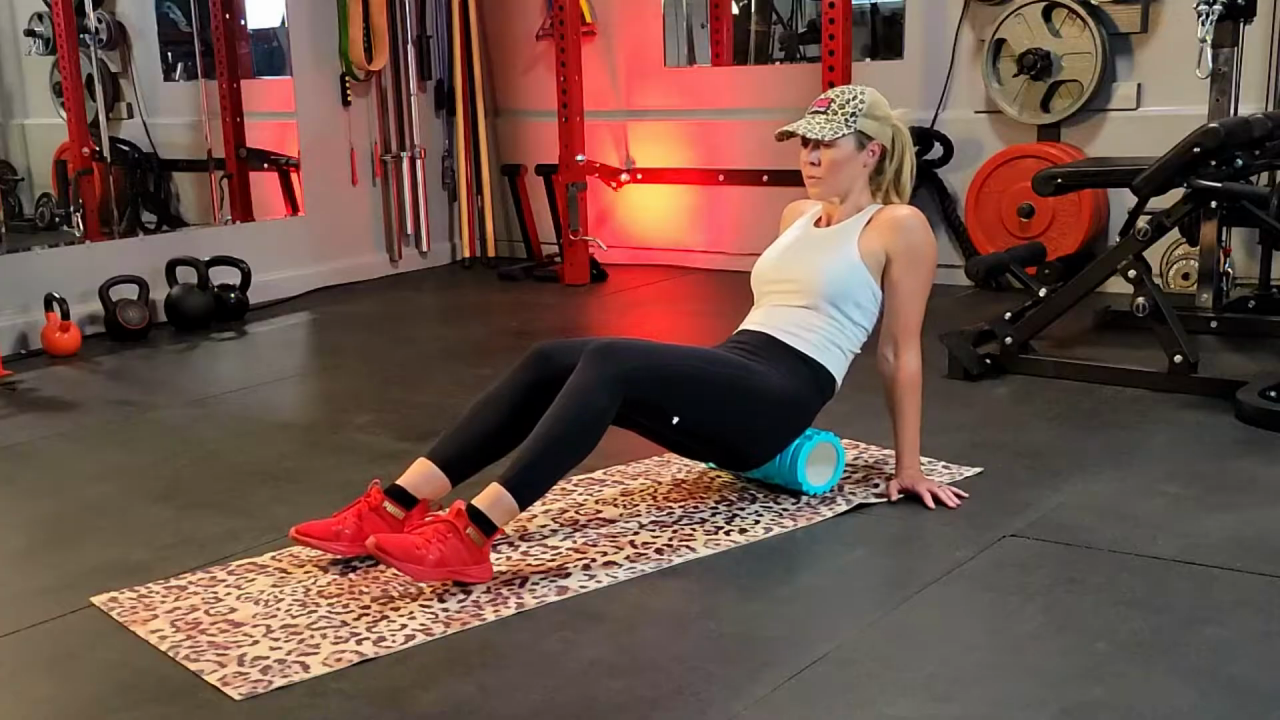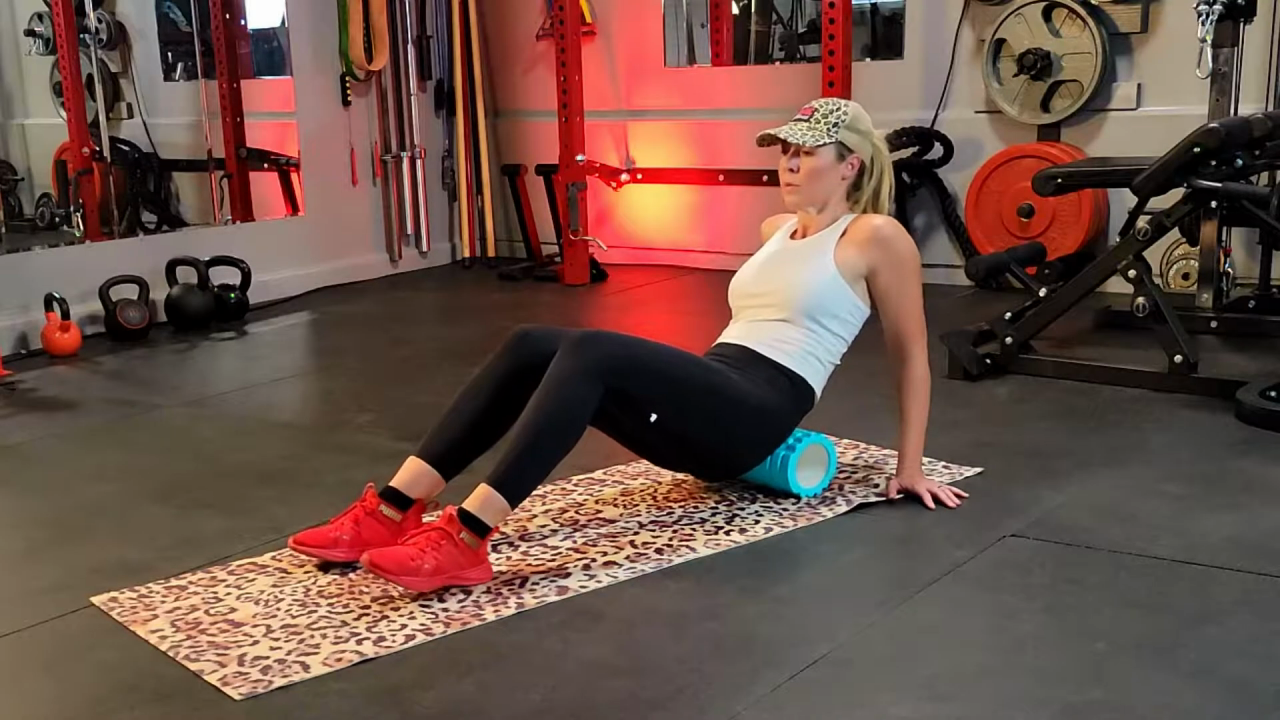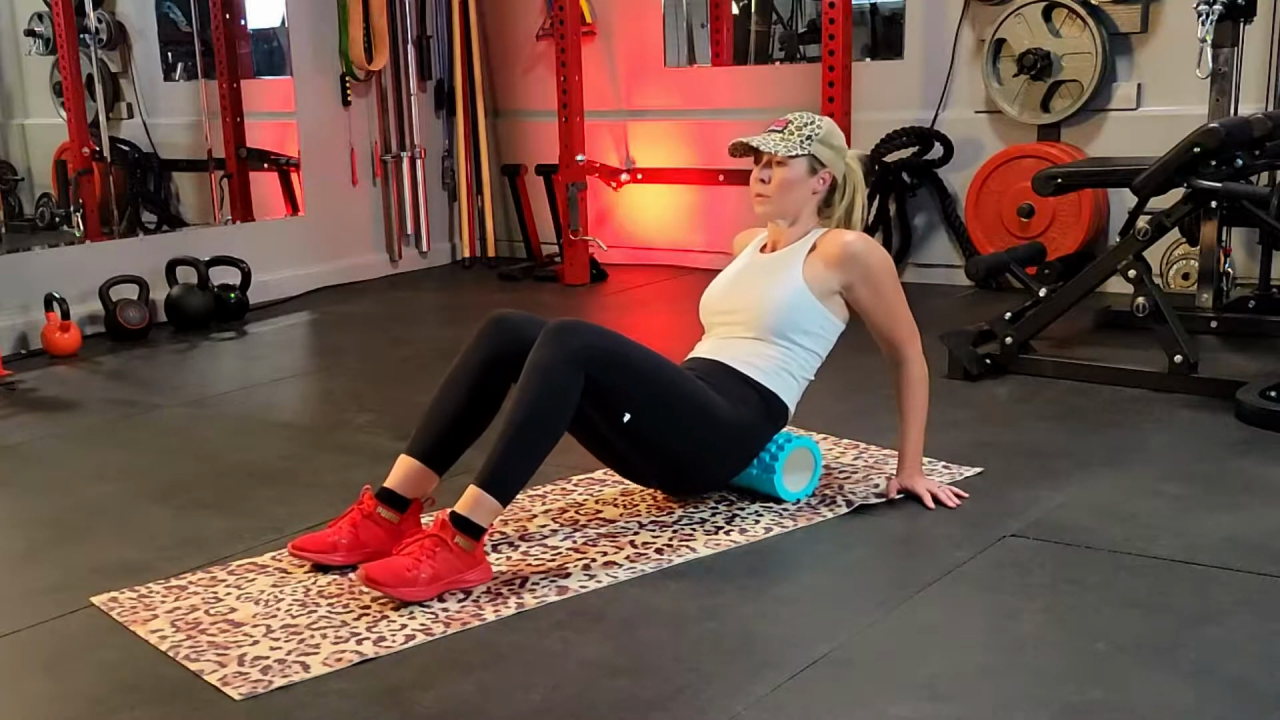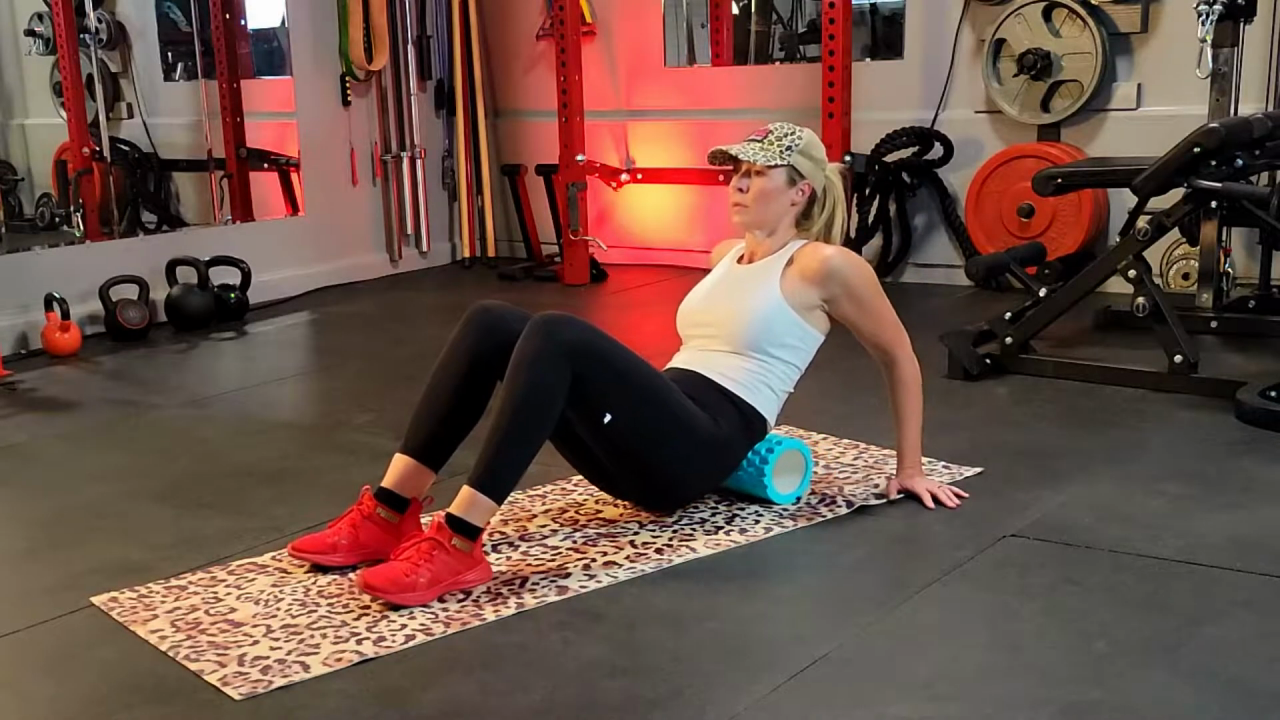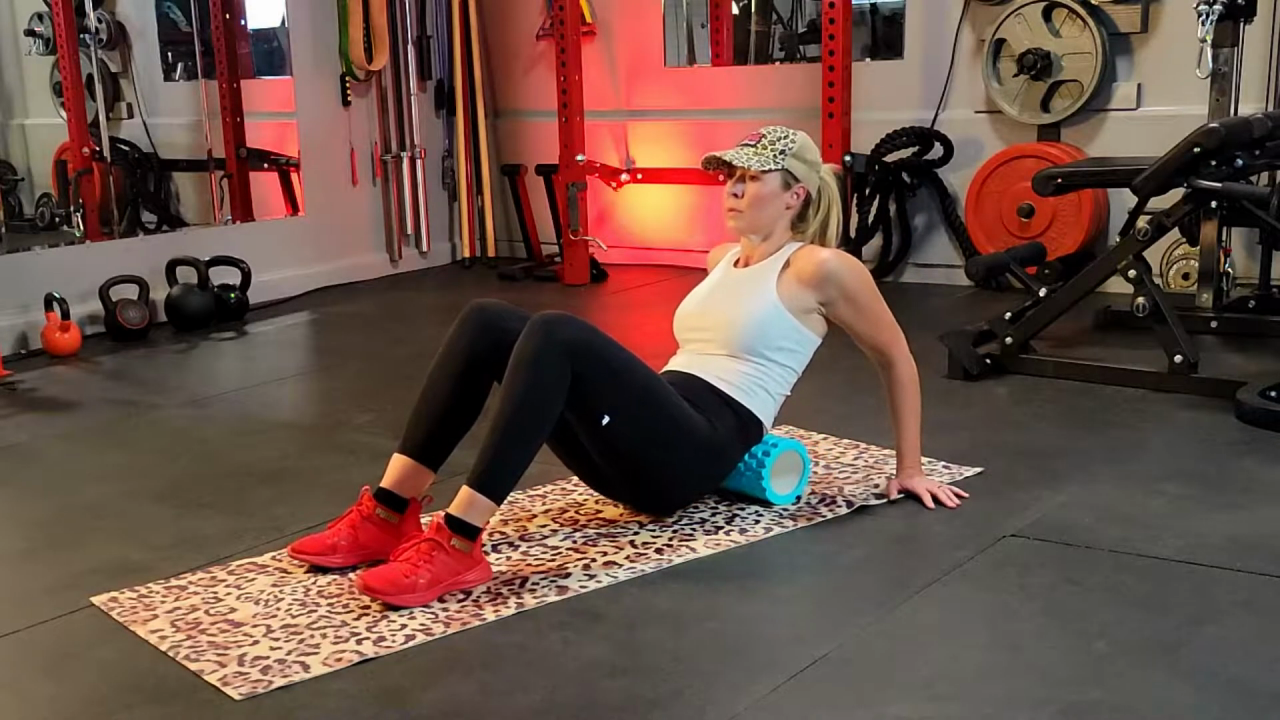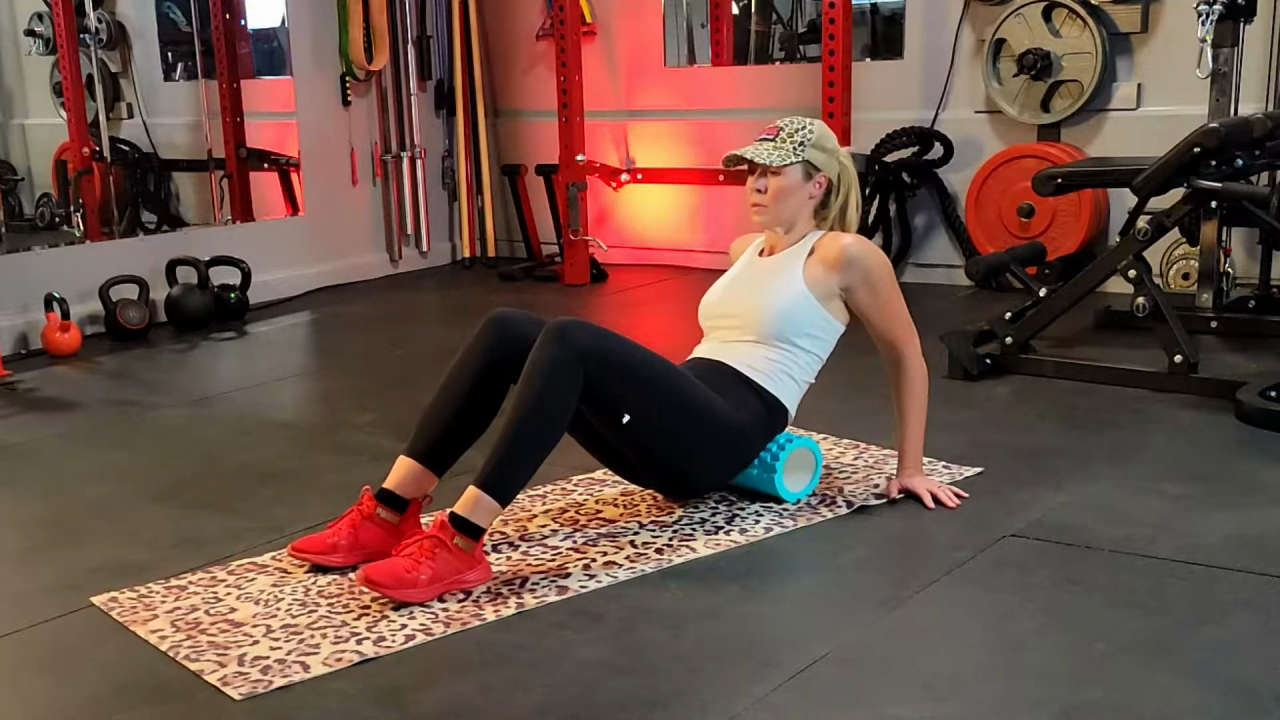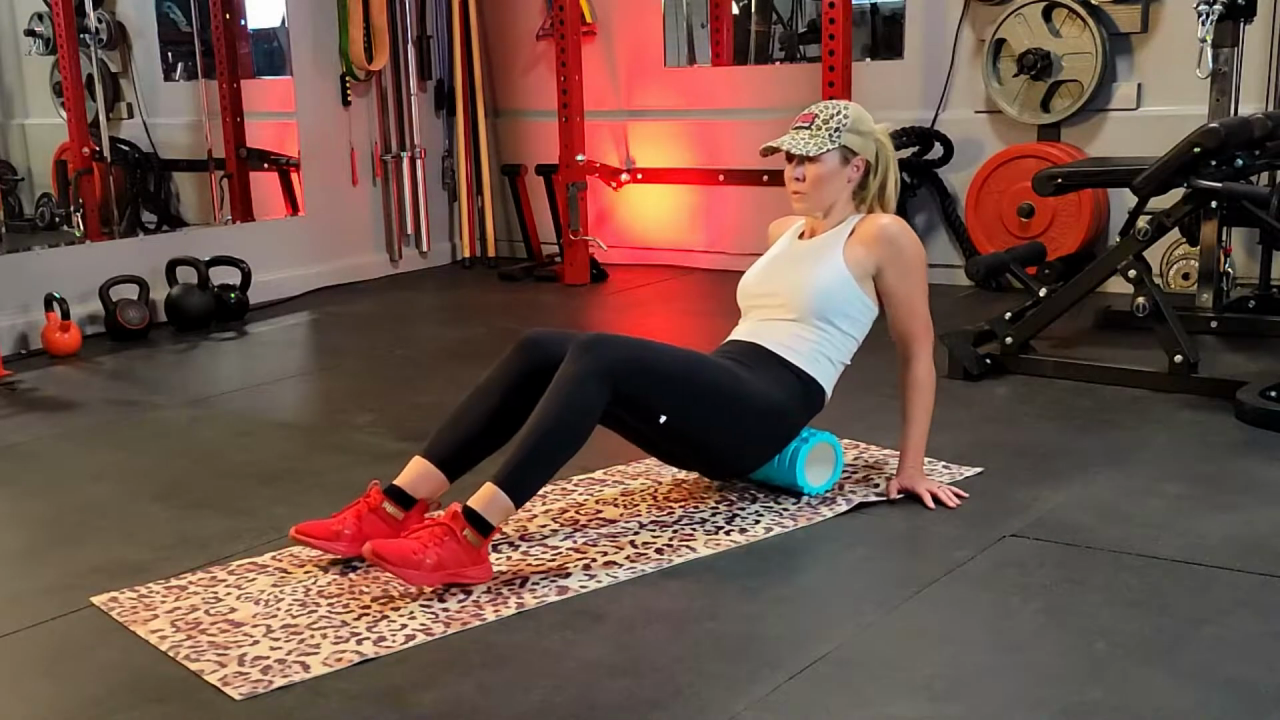
dt=0.4s
person 1, frame 1
left shoulder: (900, 227)
right shoulder: (798, 216)
left elbow: (901, 354)
left wrist: (909, 467)
left hip: (776, 400)
right hip: (727, 375)
left knee: (610, 365)
right knee: (547, 363)
left ankle: (471, 535)
right ankle: (395, 509)
person 1, frame 2
left shoulder: (876, 236)
right shoulder: (777, 230)
left elbow: (912, 355)
left wrist: (911, 466)
left hip: (754, 413)
right hip: (707, 392)
left knee: (591, 351)
right knee: (529, 346)
left ankle: (465, 538)
right ankle: (391, 512)
person 1, frame 3
left shoulder: (846, 252)
right shoulder: (748, 245)
left elbow: (908, 355)
left wrist: (911, 467)
left hip: (725, 432)
right hip: (675, 419)
left knee: (569, 340)
right knee: (504, 332)
left ankle: (461, 543)
right ankle: (390, 513)
person 1, frame 4
left shoulder: (824, 265)
right shoulder: (726, 257)
left elbow: (899, 357)
left wrist: (911, 467)
left hip: (702, 446)
right hip: (649, 434)
left knee: (554, 333)
right knee: (488, 322)
left ankle: (458, 544)
right ankle: (388, 513)
person 1, frame 5
left shoulder: (821, 268)
right shoulder: (723, 260)
left elbow: (897, 359)
left wrist: (910, 468)
left hip: (698, 450)
right hip: (640, 438)
left knee: (555, 333)
right knee: (486, 322)
left ankle: (457, 544)
right ankle: (388, 514)
person 1, frame 6
left shoulder: (844, 254)
right shoulder: (745, 250)
left elbow: (907, 356)
left wrist: (911, 467)
left hip: (723, 435)
right hip: (670, 419)
left knee: (569, 341)
right knee: (506, 330)
left ankle: (459, 544)
right ankle: (389, 514)
person 1, frame 7
left shoulder: (883, 235)
right shoulder: (784, 232)
left elbow: (918, 354)
left wrist: (912, 467)
left hip: (763, 414)
right hip: (713, 396)
left knee: (598, 355)
right knee: (539, 350)
left ankle: (467, 536)
right ankle: (395, 508)
